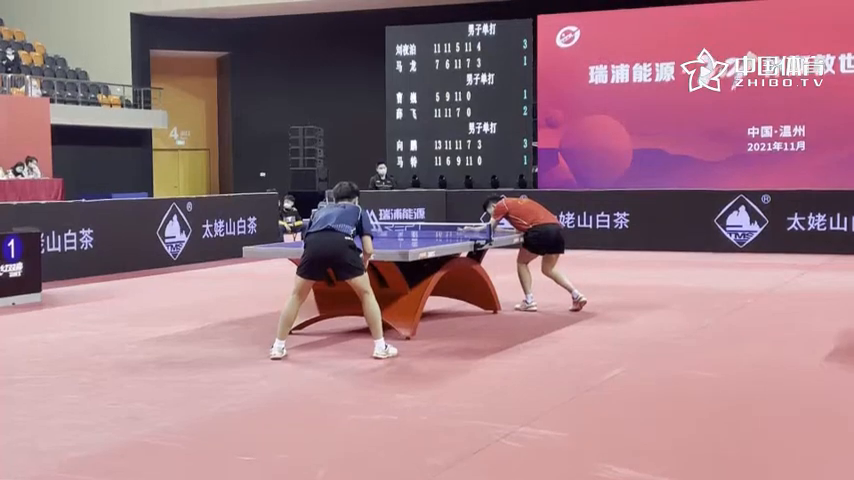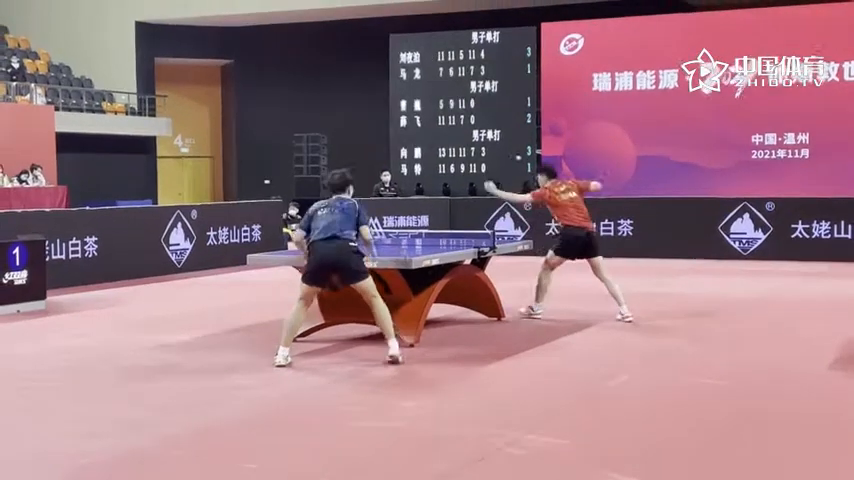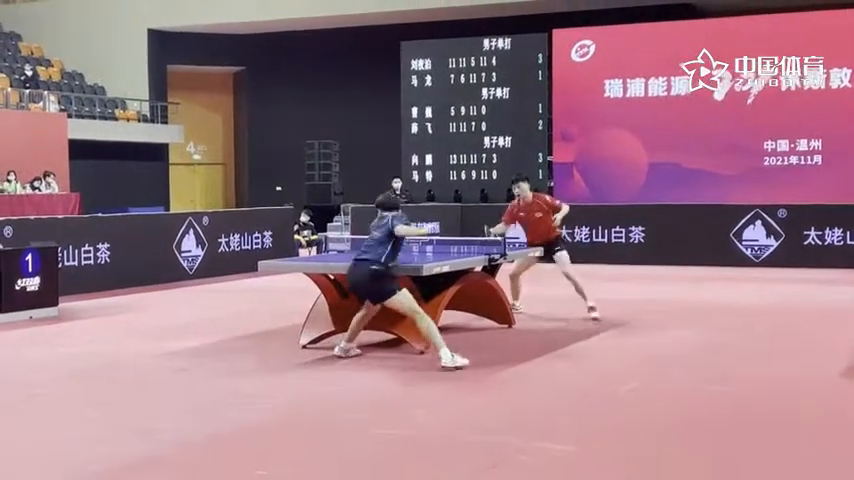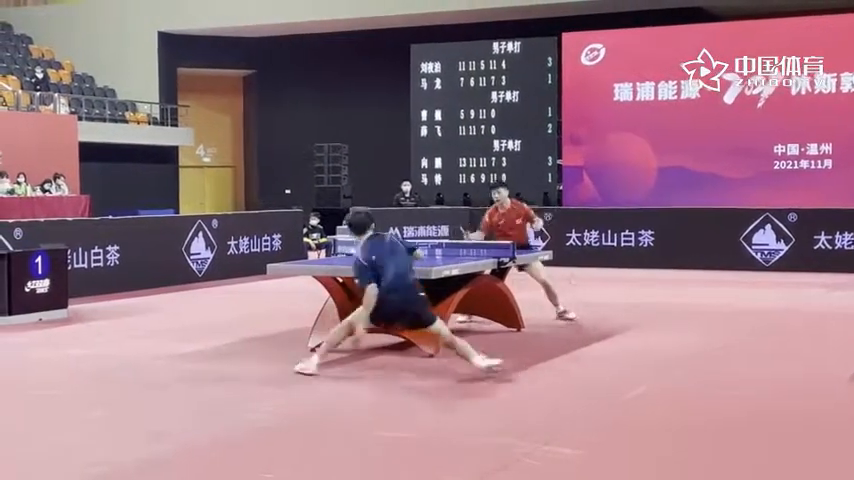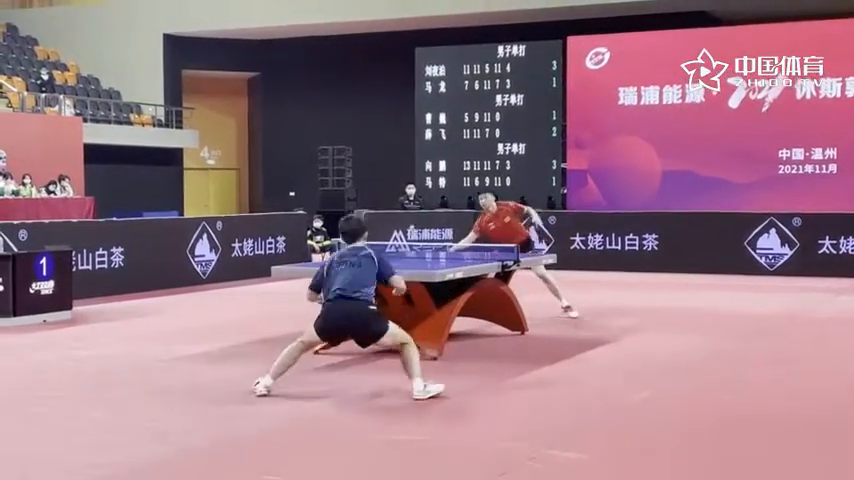
dt=1s
person 1, frame 1
left shoulder: (321, 211)
right shoulder: (358, 211)
left elbow: (308, 239)
right elbow: (368, 249)
left wrist: (323, 266)
right wrist: (362, 265)
left hip: (314, 245)
right hip: (341, 245)
left knee: (297, 296)
right knee: (366, 294)
left ankle: (278, 347)
right ankle: (380, 347)
person 1, frame 2
left shoulder: (316, 207)
right shoulder: (354, 205)
left elbow: (297, 237)
right elbow: (366, 236)
left wrist: (307, 250)
left hip: (319, 253)
right hip: (345, 251)
left knee: (303, 302)
right knee: (374, 298)
left ankle: (283, 354)
right ankle: (393, 347)
person 1, frame 3
left shoulder: (376, 223)
right shoulder: (397, 218)
right elbow: (400, 231)
right wrist: (422, 230)
left hip: (355, 272)
right hip: (371, 273)
left knee: (369, 309)
right knee: (417, 312)
left ankle: (345, 346)
right ankle: (444, 355)
person 1, frame 4
left shoulder: (360, 258)
right shoulder: (392, 239)
left elbow: (371, 290)
right elbow: (418, 254)
left wrist: (362, 324)
left hip: (387, 304)
right hip: (415, 300)
left knee: (346, 326)
right knee: (448, 337)
left ankle: (313, 362)
right ankle: (479, 359)
person 1, frame 5
left shoulder: (331, 260)
right shoulder: (373, 256)
left elbow: (311, 296)
right elbow: (400, 285)
right wrist: (399, 290)
left hip: (331, 314)
right hip: (361, 313)
left knee: (302, 344)
right knee: (406, 342)
left ankle: (266, 382)
right ankle: (418, 386)
person 2, frame 1
left shoulder: (501, 205)
right shoulder: (518, 203)
left elbow: (489, 228)
left hip: (541, 231)
right hip: (556, 229)
left knee: (522, 262)
right knee: (548, 269)
left ankle: (529, 301)
right ankle: (577, 295)
person 2, frame 2
left shoulder: (546, 192)
right shoulder: (572, 184)
left elbow: (521, 199)
right elbow: (597, 186)
left wrist: (495, 191)
left hip: (571, 233)
right hip: (589, 233)
left knee: (547, 268)
right knee: (602, 275)
left ankle: (535, 308)
right ankle: (624, 311)
person 2, frame 3
left shoulder: (543, 200)
right shoulder: (513, 207)
left elbow: (565, 207)
right elbow: (504, 225)
left wrist: (560, 215)
right wrist: (492, 231)
left hip: (552, 241)
right hip: (533, 244)
left knee: (567, 272)
right knee: (514, 274)
left ankle: (590, 306)
right ankle: (515, 305)
person 2, frame 4
left shoulder: (521, 208)
right shoulder: (491, 214)
left elbow: (538, 220)
right elbow: (481, 235)
left wrist: (538, 225)
right wrist: (470, 237)
left hip: (523, 249)
left knee: (544, 281)
left ankle: (560, 310)
person 2, frame 5
left shoulder: (509, 207)
right shoulder: (482, 220)
left elbow: (528, 210)
right elbow: (470, 238)
left wrist: (535, 216)
right wrist: (455, 247)
left hip: (524, 245)
left knee: (542, 274)
left ankle: (565, 304)
